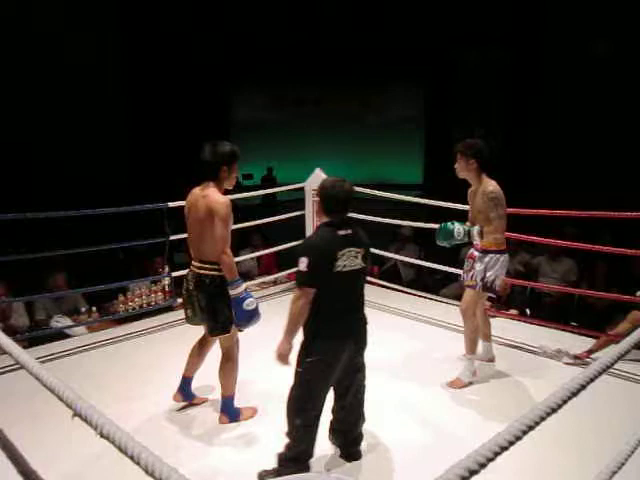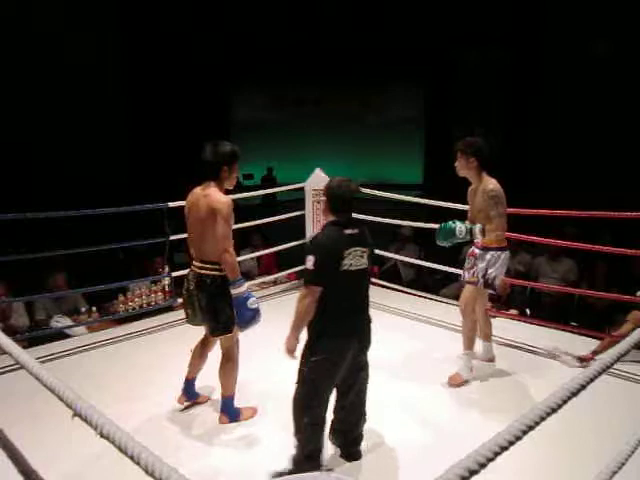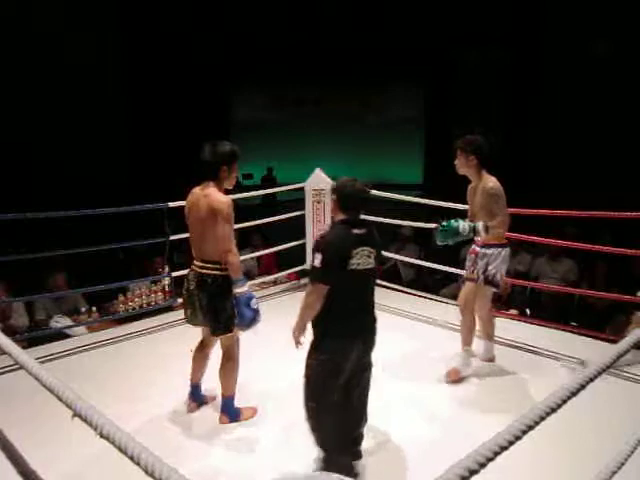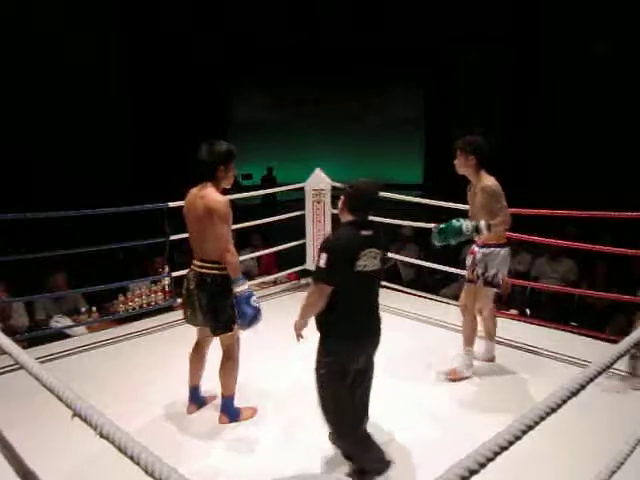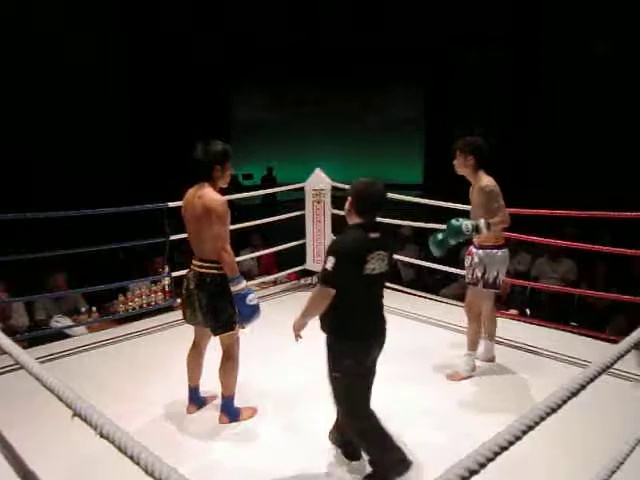
dt=0.1s
person 1, frame 1
left shoulder: (315, 244)
right shoulder: (359, 238)
left elbow: (304, 296)
left wrist: (287, 338)
left hip: (325, 338)
right hip: (355, 331)
left knee: (304, 401)
right knee: (350, 392)
right ankle: (349, 443)
person 1, frame 2
left shoulder: (322, 242)
right shoulder: (363, 237)
left elbow: (311, 294)
left wrist: (294, 334)
left hip: (329, 336)
right hip: (359, 330)
left knee: (310, 399)
right knee: (352, 391)
right ankle: (349, 443)
person 1, frame 3
left shoulder: (330, 241)
right shoulder: (371, 237)
left elbow: (318, 292)
left wrist: (300, 324)
left hip: (334, 335)
right hip: (365, 329)
left knee: (320, 397)
right knee: (354, 391)
right ankle: (350, 443)
person 1, frame 4
left shoulder: (336, 242)
right shoulder: (376, 238)
left elbow: (321, 291)
left wrist: (302, 320)
left hip: (339, 336)
right hip: (369, 330)
left knee: (335, 399)
right knee: (356, 391)
right ankle: (349, 439)
person 1, frame 5
left shoulder: (345, 244)
right shoulder: (382, 241)
left elbow: (325, 292)
left wrist: (302, 319)
left hip: (347, 336)
right hip: (373, 330)
left knee: (350, 399)
right knee: (355, 389)
right ankle: (347, 438)
person 2, frame 1
left shoulder: (193, 195)
right shoulder: (220, 202)
right elbow: (224, 252)
right wrist: (238, 290)
left hip: (195, 276)
right hip: (214, 280)
left knee: (209, 336)
right knee: (230, 346)
left ankle: (184, 390)
right ankle: (228, 410)
person 2, frame 2
left shoulder: (193, 195)
right shoulder: (222, 201)
right elbow: (226, 252)
right wrist: (240, 289)
left hip: (196, 276)
right hip: (215, 280)
left knee: (210, 336)
right knee: (231, 346)
left ankle: (188, 391)
right ankle: (228, 410)
person 2, frame 3
left shoulder: (193, 195)
right shoulder: (221, 202)
right elbow: (229, 251)
right wrist: (242, 290)
left hip: (196, 276)
right hip: (216, 280)
left knee: (208, 339)
right knee: (230, 346)
left ankle: (194, 396)
right ankle: (228, 411)
person 2, frame 4
left shoulder: (191, 196)
right shoulder: (218, 201)
right elbow: (227, 250)
right wrist: (242, 289)
left hip: (196, 275)
right hip: (216, 280)
left knee: (203, 340)
right knee: (231, 346)
left ankle: (194, 398)
right ankle: (228, 411)
person 2, frame 5
left shoulder: (189, 195)
right shoulder: (216, 201)
right elbow: (224, 250)
right wrist: (240, 286)
left hip: (195, 276)
right hip: (215, 279)
left knee: (199, 341)
right knee: (230, 346)
left ankle: (194, 399)
right ankle: (228, 410)
person 3, frame 1
left shoulder: (491, 191)
right shoulder: (472, 191)
left elbow: (499, 230)
left wrist: (466, 233)
right wrist: (455, 232)
left hip: (492, 256)
right hip: (479, 253)
left knee: (467, 309)
right knee: (477, 307)
left ankle: (468, 370)
right ankle: (486, 351)
person 3, frame 2
left shoulder: (491, 190)
right shoulder: (472, 189)
left elbow: (499, 228)
left wrist: (468, 232)
right wrist: (456, 231)
left hip: (493, 254)
right hip: (480, 251)
left knee: (466, 305)
right knee: (478, 305)
left ankle: (465, 366)
right ankle: (487, 351)
person 3, frame 3
left shoulder: (490, 187)
right shoulder: (472, 188)
left elbow: (503, 223)
left wrist: (471, 230)
right wrist: (453, 230)
left hip: (494, 251)
right hip: (482, 250)
left knee: (465, 302)
right knee: (482, 304)
left ankle: (463, 362)
right ankle: (487, 351)
person 3, frame 4
left shoulder: (489, 186)
right shoulder: (473, 188)
left elbow: (505, 221)
left wrist: (474, 229)
right wrist: (451, 231)
left hip: (494, 251)
right hip: (482, 249)
left knee: (466, 304)
right knee: (485, 304)
left ankle: (465, 363)
right ankle: (488, 351)
person 3, frame 5
left shoulder: (486, 186)
right shoulder: (475, 186)
left elbow: (503, 220)
left wrist: (474, 227)
right wrist: (447, 235)
left hip: (490, 253)
right hip: (481, 250)
left knee: (472, 307)
right knee: (485, 305)
left ankle: (468, 364)
right ankle: (488, 351)
